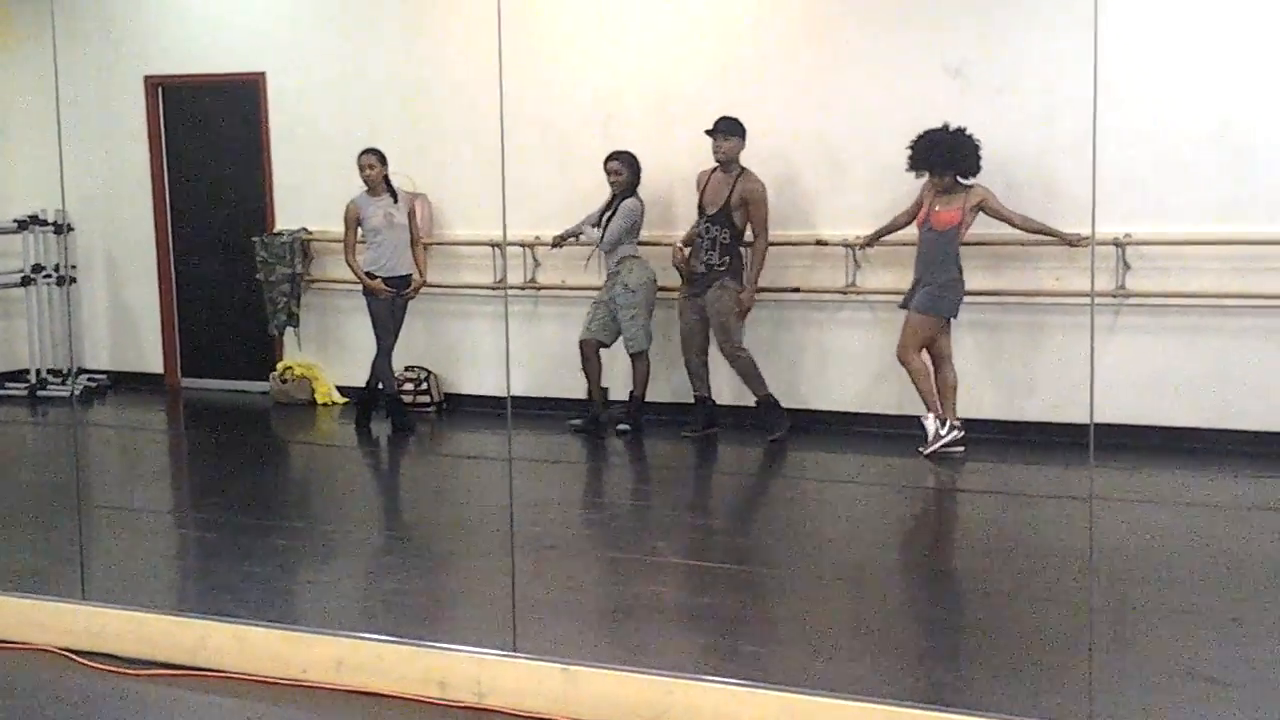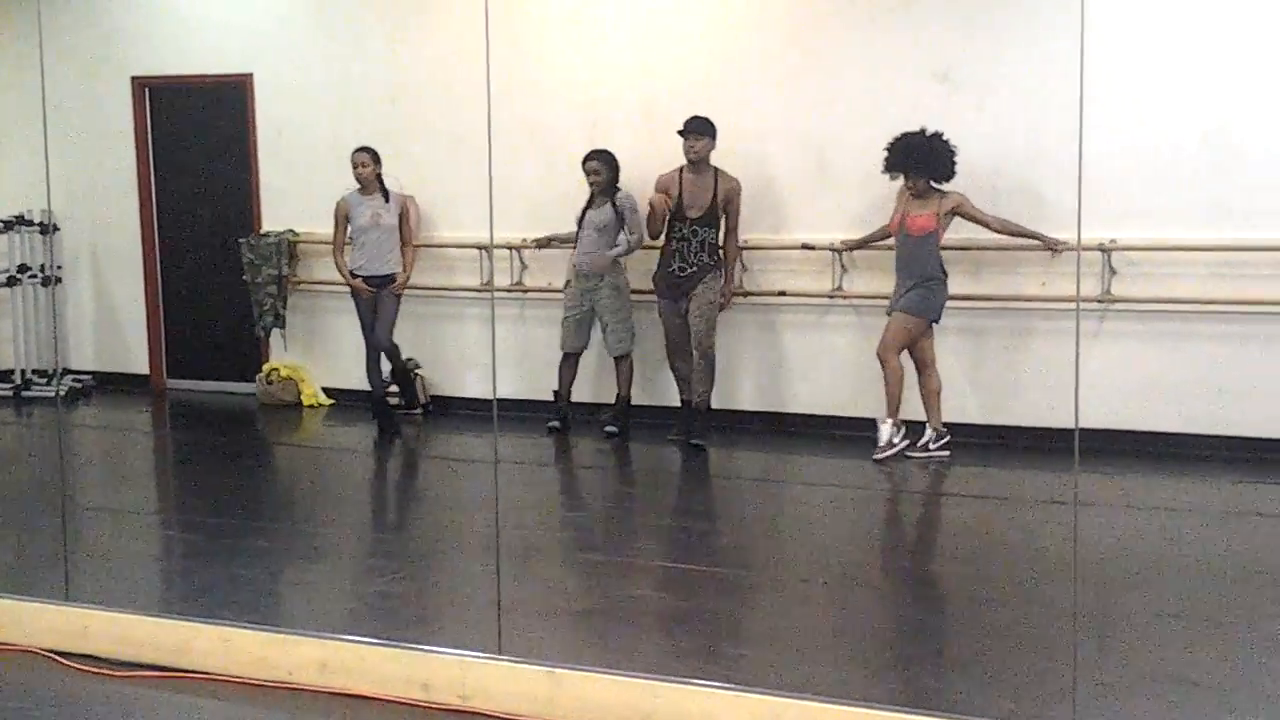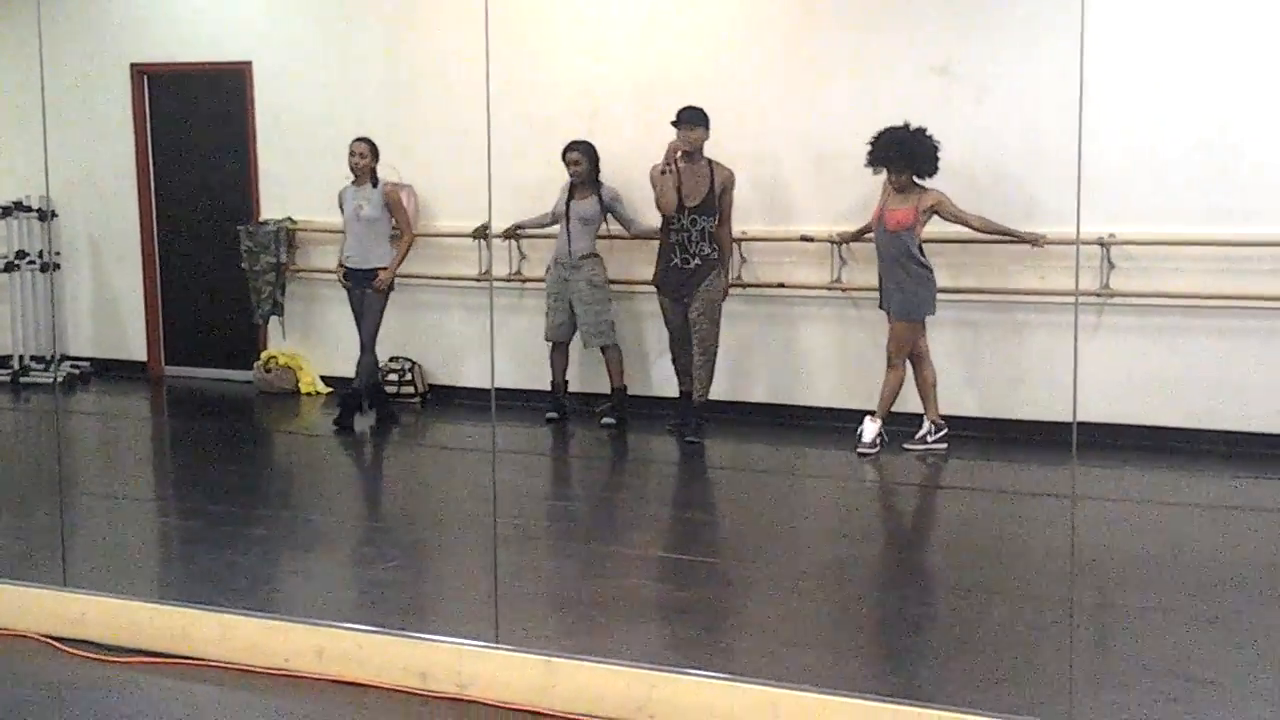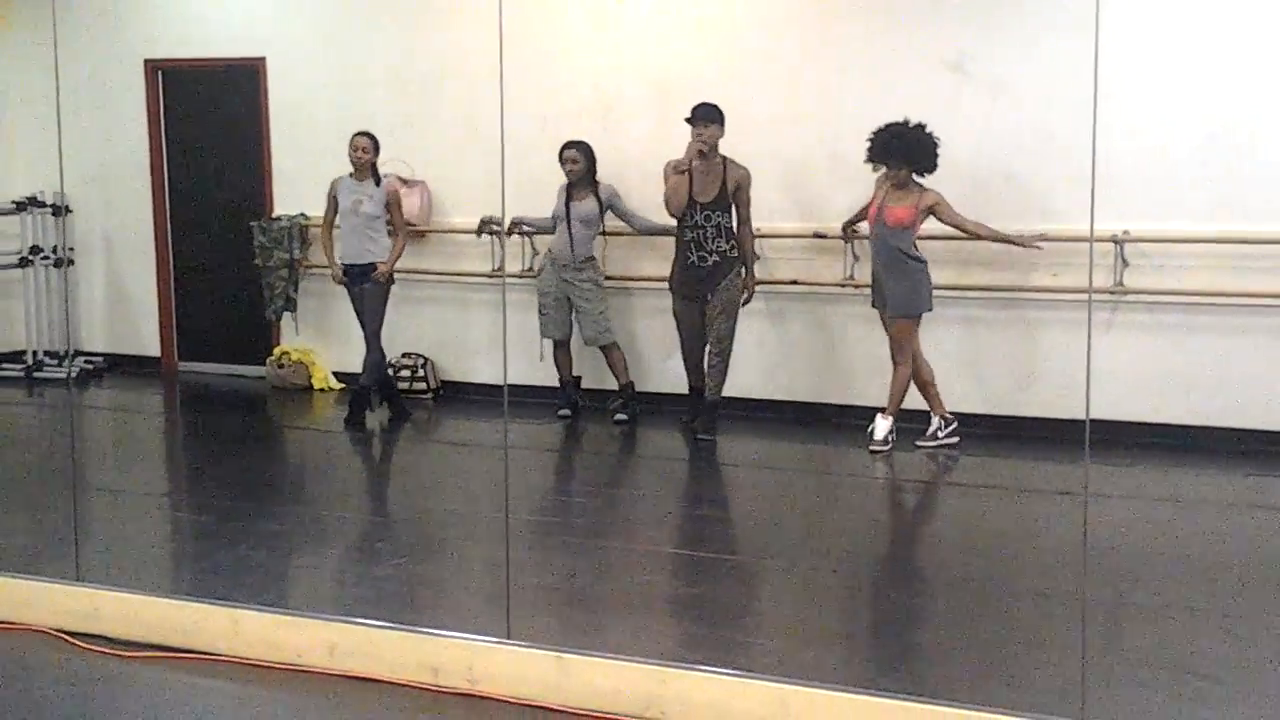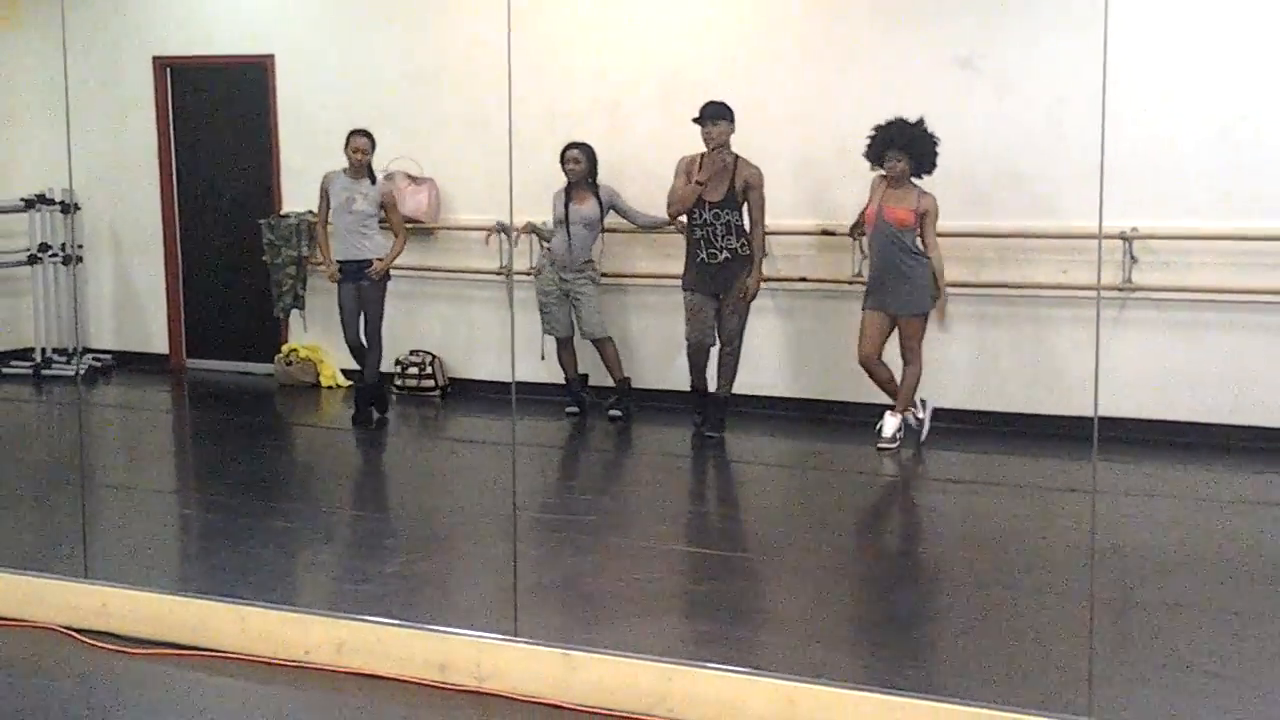
dt=0.4s
person 1, frame 1
left shoulder: (751, 187)
right shoulder: (703, 179)
left elbow: (761, 240)
left wrist: (750, 288)
right wrist: (682, 243)
left hip: (725, 275)
right hip: (693, 273)
left knee: (730, 345)
right knee: (691, 345)
left ankle: (771, 409)
right ankle: (705, 411)
person 1, frame 2
left shoulder: (728, 185)
right shoulder: (667, 181)
left elbow: (731, 235)
right elbow: (654, 233)
left wrist: (729, 279)
right wrist: (656, 209)
left hip: (705, 275)
right hip: (669, 275)
left knee: (702, 342)
right knee: (676, 347)
left ankle: (701, 415)
right ankle: (688, 412)
person 1, frame 3
left shoulder: (722, 175)
right shoulder: (661, 170)
left elbow: (724, 226)
right elbow: (667, 209)
left wrist: (726, 272)
right wrist: (669, 164)
left hip: (707, 270)
right hip: (670, 268)
left knee: (704, 342)
right knee: (679, 341)
left ankle: (697, 413)
right ankle: (685, 402)
person 1, frame 4
left shoulder: (737, 174)
right shoulder: (675, 168)
left elbow: (744, 225)
right elbow: (674, 209)
left wrist: (750, 272)
right wrist: (687, 164)
left hip: (726, 268)
right hip: (687, 267)
left knee: (719, 341)
right knee: (691, 339)
left ankle: (709, 410)
right ankle: (696, 396)
person 1, frame 5
left shoulder: (748, 173)
right shoulder: (688, 165)
left elbow: (757, 225)
right elbow: (673, 210)
left wrist: (756, 271)
right wrist: (703, 176)
left hip: (736, 266)
right hip: (699, 266)
left knee: (730, 340)
right knee: (698, 338)
left ankle: (719, 407)
right ankle: (699, 392)
person 2, frame 1
left shoulder: (975, 196)
right shoulder: (929, 190)
left elbow: (1014, 219)
right elbow: (908, 215)
left wrist: (1061, 235)
right wrist: (875, 236)
left hip: (942, 285)
right hip: (925, 283)
left knee: (907, 351)
right knee: (940, 357)
left ankle: (938, 421)
right ankle: (950, 428)
person 2, frame 2
left shoulder: (949, 202)
right shoulder: (904, 195)
left elbow: (993, 223)
left wrist: (1042, 238)
right wrist: (859, 242)
left hip: (927, 289)
right hip: (906, 289)
left knee: (887, 352)
right knee: (923, 362)
left ankle: (893, 428)
right ankle: (936, 434)
person 2, frame 3
left shoulder: (929, 199)
right shoulder: (887, 188)
left elbow: (972, 221)
left wrist: (1019, 235)
right wrist: (855, 234)
left hip: (912, 285)
right hip: (892, 285)
left knee: (896, 359)
right knee: (918, 356)
left ankle: (874, 425)
right ankle: (935, 426)
person 2, frame 4
left shoulder: (927, 198)
right shoulder: (882, 184)
left elbow: (967, 225)
left wrist: (1015, 240)
right wrist: (849, 224)
left hip: (908, 282)
right hip: (883, 282)
left knee: (903, 357)
right knee: (911, 355)
left ankle: (885, 423)
right ankle: (943, 420)
person 2, frame 5
left shoulder: (924, 201)
right shoulder: (878, 186)
left elbow: (932, 250)
left wrist: (942, 295)
right wrist: (858, 227)
left hip: (913, 286)
right hip: (879, 286)
left knee: (911, 356)
right knee: (867, 356)
left ankle: (895, 419)
right ankle: (911, 406)
person 3, frame 1
left shoulder: (405, 201)
right shoulder: (356, 207)
left elbow: (416, 243)
right elbow: (349, 253)
left wrist: (421, 275)
right wrist: (367, 281)
left hip: (403, 281)
right hip: (377, 282)
left knee: (387, 346)
right knee: (385, 345)
left ankle: (368, 401)
right ankle: (396, 410)
person 3, frame 2
left shoulder: (398, 202)
right shoulder: (346, 205)
left elbow: (408, 244)
right elbow: (338, 249)
left wrist: (406, 274)
right wrist: (349, 279)
left hip: (389, 280)
right hip: (363, 282)
left knee: (383, 340)
right knee: (371, 346)
left ankle: (403, 376)
right ankle: (383, 412)
person 3, frame 3
left shoulder: (386, 192)
right shoulder: (344, 194)
left elbow: (407, 235)
left wrist: (391, 270)
right wrist: (340, 266)
left hip: (377, 275)
right hip: (353, 275)
left knee: (366, 341)
right knee: (366, 341)
left ankle: (350, 404)
right ankle: (381, 405)
person 3, frame 4
left shoulder: (386, 191)
right shoulder: (338, 186)
left elbow: (401, 234)
right elbow: (326, 229)
left wrist: (390, 263)
right wrist: (332, 264)
left hip: (375, 270)
right hip: (350, 270)
left knee: (372, 336)
right knee: (370, 337)
left ankle: (359, 402)
right ankle: (393, 398)
person 3, frame 5
left shoulder: (380, 191)
right shoulder: (330, 181)
left elbow: (400, 234)
right elbow: (321, 225)
left wrist: (387, 262)
right wrist: (328, 262)
left hip: (371, 267)
right hip: (344, 268)
left knee: (372, 335)
right knee: (351, 337)
left ankle: (365, 401)
right ankle: (374, 385)
person 4, frame 1
left shoulder: (632, 204)
right shoulder: (615, 200)
left elbow: (604, 241)
right elbow: (595, 218)
left wrist: (584, 231)
right wrist: (566, 233)
left hip: (633, 277)
right hip: (614, 279)
left knee: (637, 347)
right knee: (588, 342)
left ankle: (635, 410)
right ankle: (596, 410)
person 4, frame 2
left shoulder: (623, 200)
right shoulder: (591, 200)
left elbow: (636, 238)
left wrist: (611, 256)
right wrist: (553, 237)
left hip: (608, 280)
right hip: (578, 280)
left knee: (620, 348)
right knee: (571, 347)
left ankle: (621, 410)
right ankle: (562, 408)
person 4, frame 3
left shoulder: (606, 194)
right shoulder: (567, 189)
left elbow: (632, 226)
right elbow: (552, 217)
left wrist: (659, 231)
right wrist: (519, 225)
left hip: (587, 271)
right hip: (558, 270)
left knee: (604, 336)
right knee: (558, 336)
left ankle: (618, 400)
right ankle: (559, 397)
person 4, frame 4
left shoulder: (605, 192)
right shoulder: (563, 191)
left elbow: (635, 222)
left wrist: (669, 229)
right wrist: (523, 221)
left hip: (585, 272)
right hip: (553, 269)
left knee: (602, 335)
right knee: (559, 336)
left ankle: (627, 395)
right ankle: (569, 394)
person 4, frame 5
left shoulder: (605, 194)
right shoulder: (559, 196)
left elbow: (636, 218)
right elbow: (551, 235)
left wrist: (669, 220)
right wrist: (535, 229)
left hip: (583, 272)
right hip: (550, 269)
left knee: (597, 332)
right knee: (561, 334)
left ankle: (622, 391)
right ankle: (575, 391)
